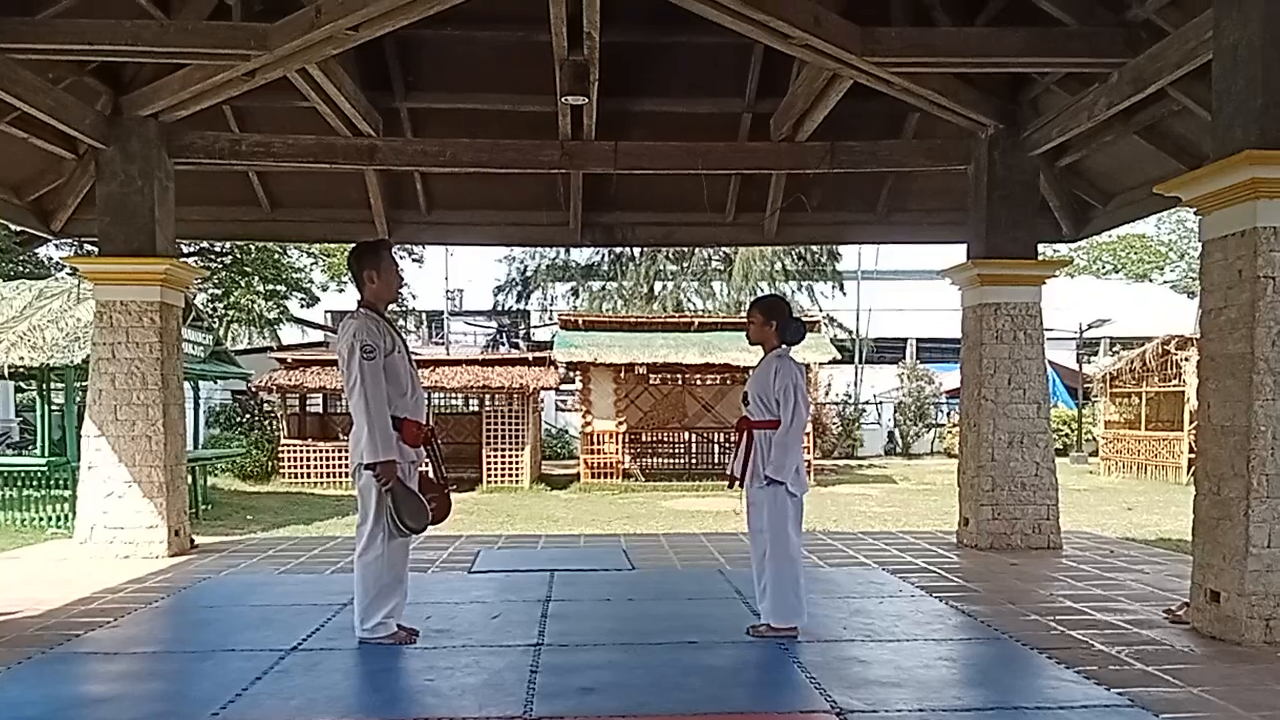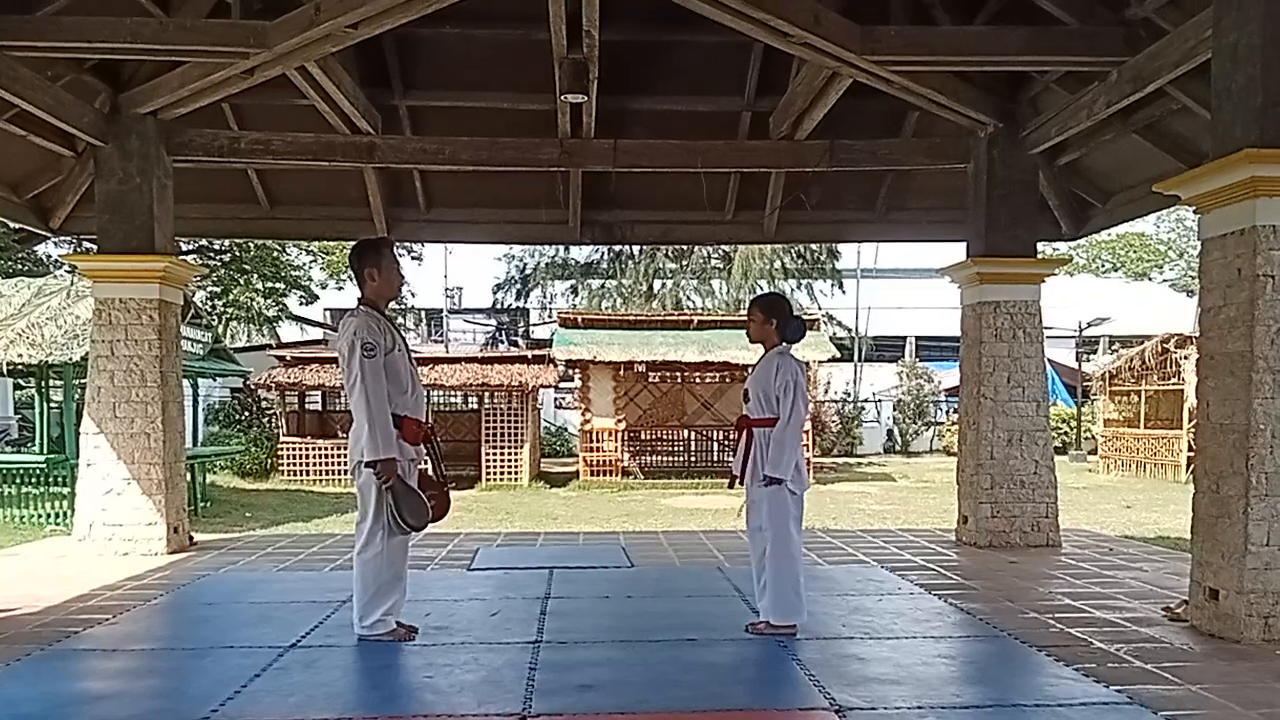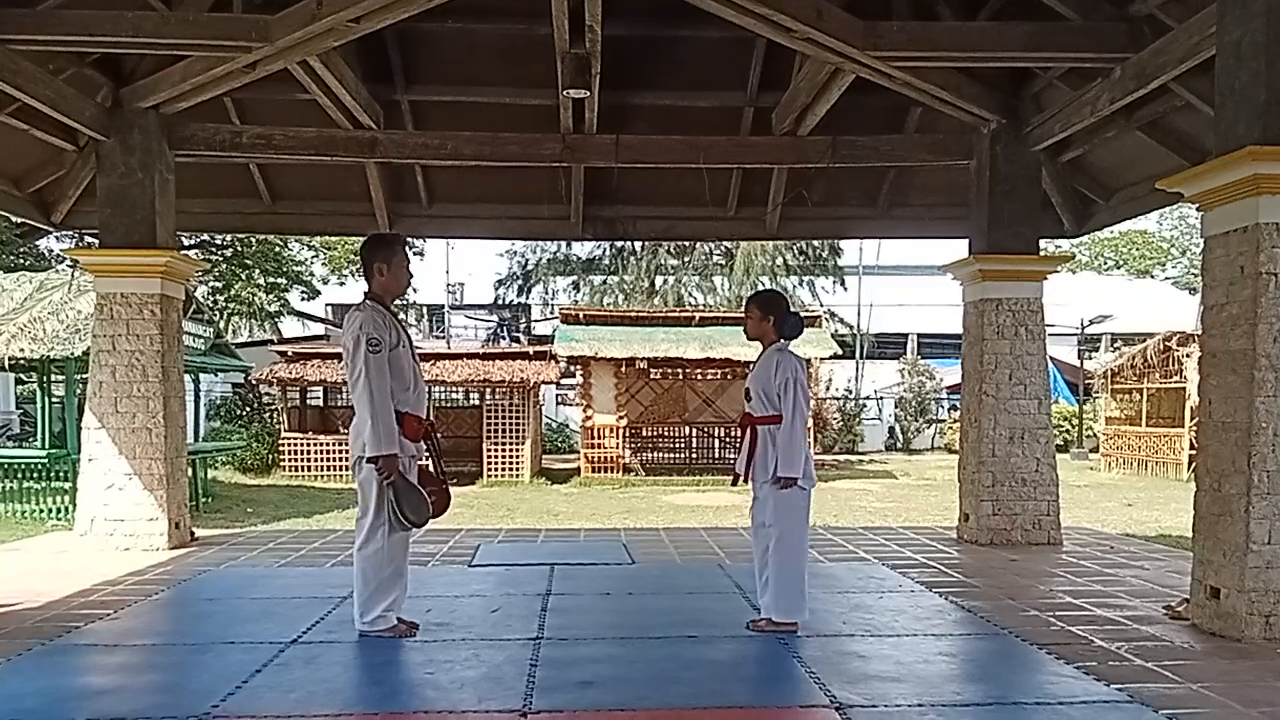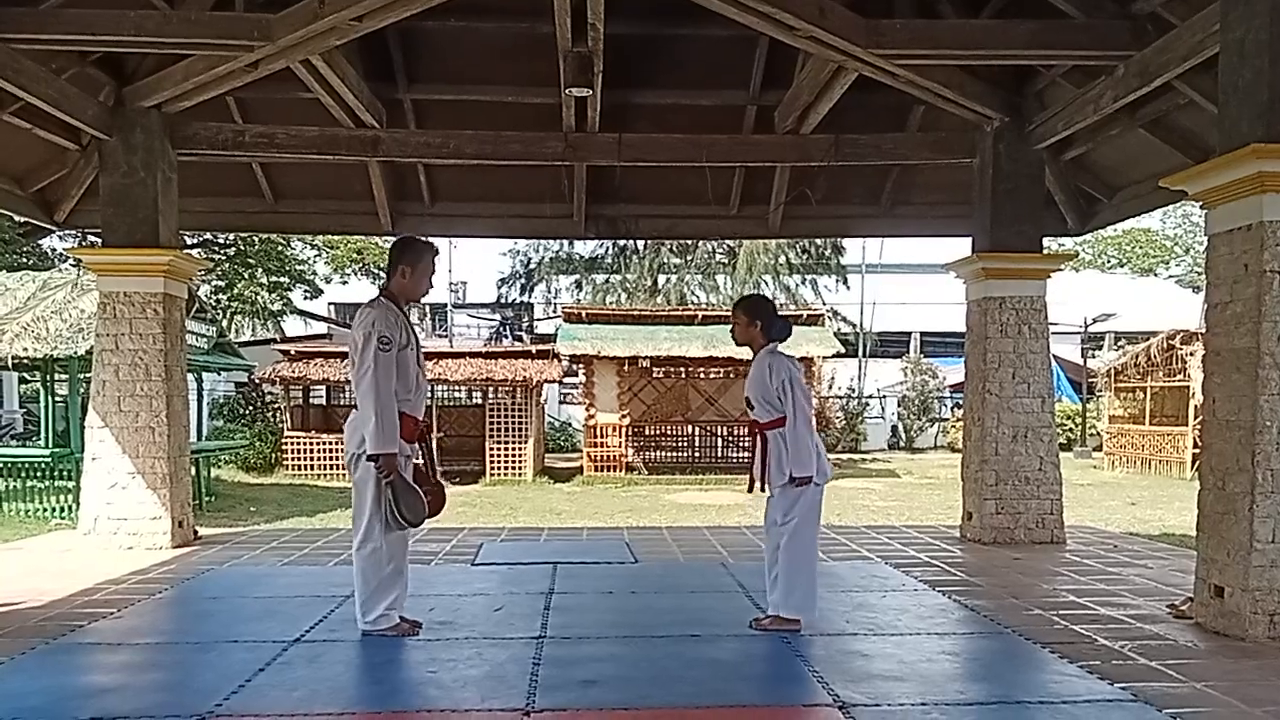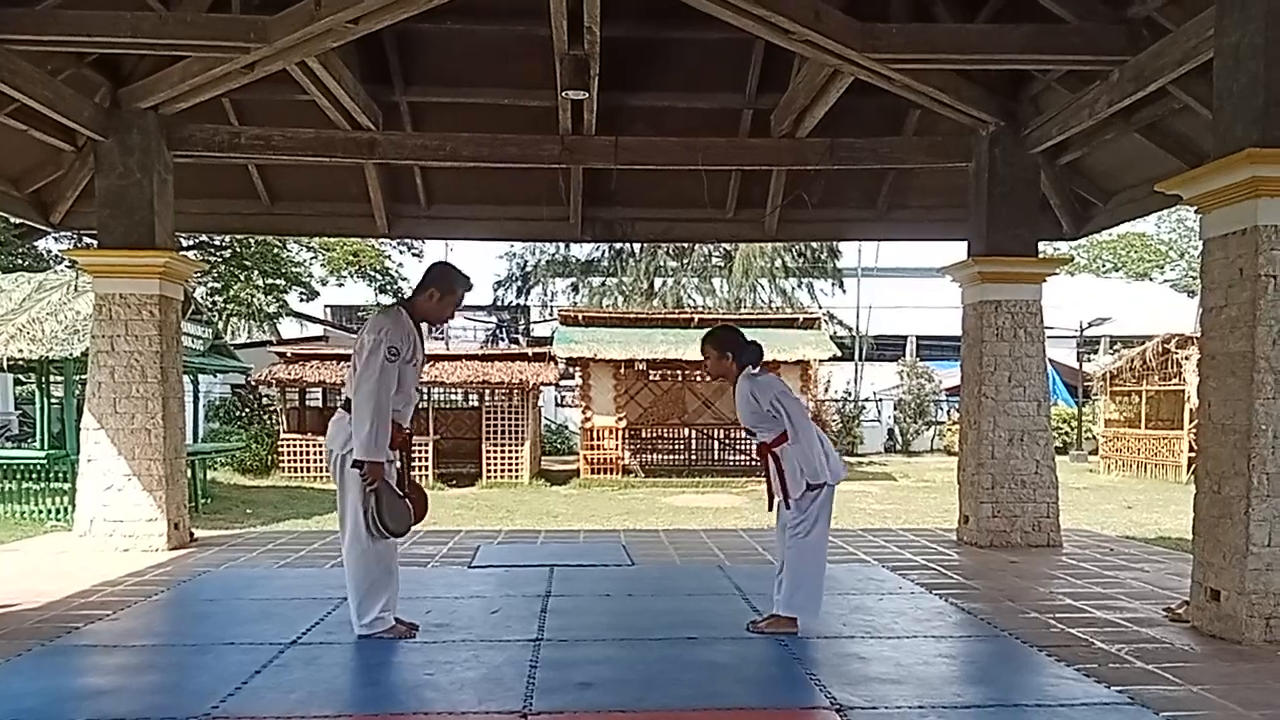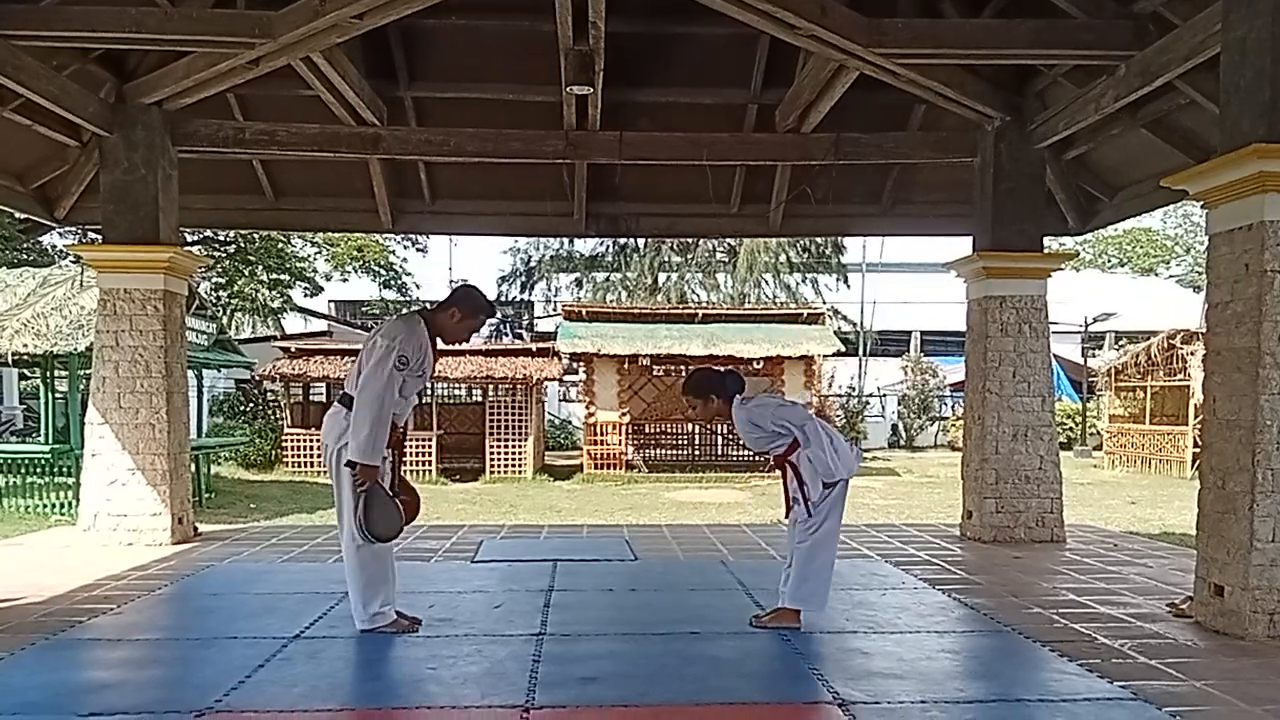
dt=0.2s
person 1, frame 1
left shoulder: (381, 326)
right shoulder: (361, 329)
right elbow: (368, 399)
right wrist: (383, 457)
left hip: (398, 446)
right hip: (382, 449)
left knee: (394, 536)
right knee: (379, 536)
left ankle: (384, 618)
right ankle: (373, 625)
person 1, frame 2
left shoulder: (381, 324)
right shoulder: (362, 327)
right elbow: (368, 398)
right wrist: (383, 455)
left hip: (399, 443)
right hip: (383, 446)
left knee: (394, 534)
right knee: (379, 534)
left ankle: (384, 616)
right ankle: (372, 623)
person 1, frame 3
left shoulder: (386, 319)
right shoulder: (367, 322)
right elbow: (371, 393)
right wrist: (385, 451)
left hip: (399, 439)
right hip: (382, 442)
left knee: (394, 530)
right knee: (379, 530)
left ankle: (385, 612)
right ankle: (373, 619)
person 1, frame 4
left shoulder: (395, 318)
right shoulder: (378, 319)
right elbow: (376, 390)
right wrist: (386, 450)
left hip: (395, 438)
right hip: (379, 441)
left knee: (393, 529)
right knee: (377, 529)
left ankle: (386, 610)
right ankle: (376, 618)
person 1, frame 5
left shoulder: (405, 327)
right shoulder: (391, 328)
right elbow: (372, 396)
left wrist: (383, 453)
right wrist: (372, 457)
left hip: (375, 442)
right hip: (359, 439)
right knee: (365, 531)
left ankle: (380, 612)
right ankle: (371, 620)
person 1, frame 6
left shoulder: (420, 336)
right shoulder: (405, 337)
right elbow: (374, 398)
left wrist: (377, 455)
right wrist: (367, 459)
left hip: (369, 436)
right hip: (353, 433)
right knee: (363, 527)
left ankle: (381, 607)
right ankle: (373, 614)
person 2, frame 1
left shoulder: (785, 368)
right shoulder: (768, 365)
left elbow: (793, 423)
left wrist: (777, 470)
right wrist: (746, 469)
left hip: (775, 470)
right hip: (760, 468)
left knee: (779, 541)
right knee: (764, 540)
left ankle: (785, 619)
right ankle: (777, 615)
person 2, frame 2
left shoulder: (785, 366)
right shoulder: (768, 363)
left elbow: (790, 421)
left wrist: (776, 469)
left hip: (775, 467)
right hip: (760, 466)
left knee: (779, 539)
right knee: (762, 538)
left ankle: (784, 617)
right ankle: (774, 612)
person 2, frame 3
left shoulder: (785, 362)
right shoulder: (768, 360)
left elbow: (795, 418)
left wrist: (788, 470)
left hip: (782, 466)
right hip: (766, 464)
left knee: (784, 536)
right knee: (765, 534)
left ankle: (786, 614)
right ankle: (776, 610)
person 2, frame 4
left shoulder: (777, 364)
right shoulder: (762, 363)
left elbow: (799, 416)
left wrist: (802, 469)
left hip: (794, 465)
right hip: (780, 464)
left knee: (793, 534)
right knee: (779, 534)
left ankle: (791, 613)
right ankle: (782, 609)
person 2, frame 5
left shoulder: (757, 386)
right shoulder: (746, 386)
left elbow: (798, 423)
left wrist: (810, 474)
left hip: (807, 468)
right hip: (792, 469)
left knee: (801, 538)
right knee: (790, 538)
left ankle: (790, 615)
right ankle: (784, 609)
person 2, frame 6
left shoulder: (748, 413)
right shoulder: (742, 410)
left elbow: (801, 421)
right elbow: (795, 413)
left wrist: (832, 466)
left hip: (822, 464)
right hip: (807, 467)
left knee: (811, 535)
right knee: (801, 534)
left ankle: (791, 611)
right ankle: (788, 605)
